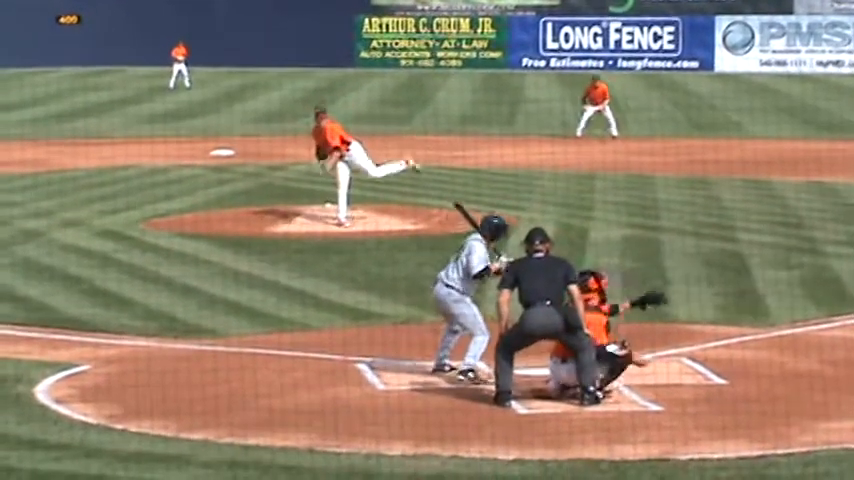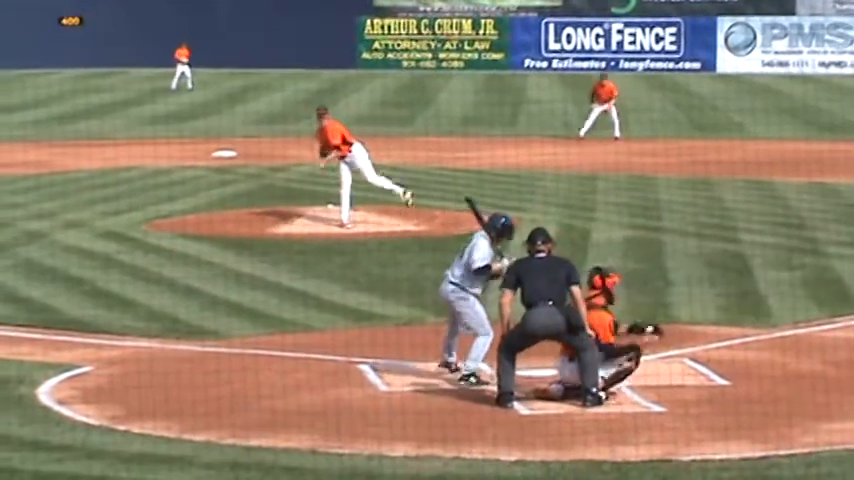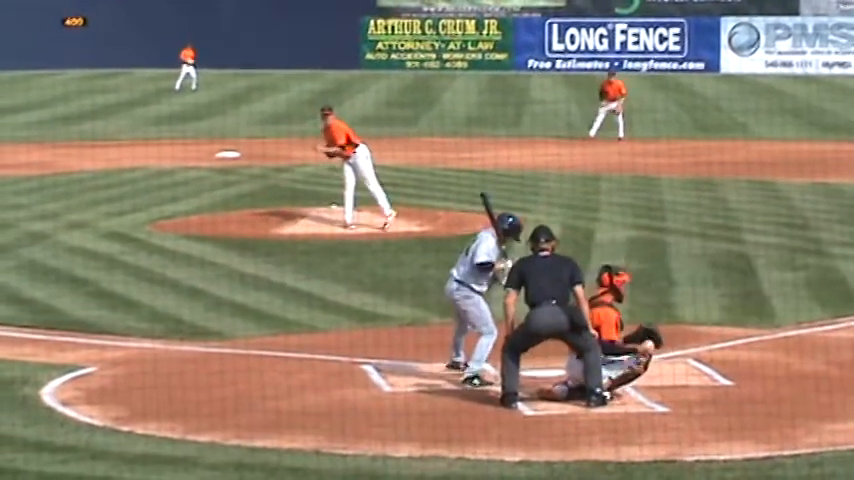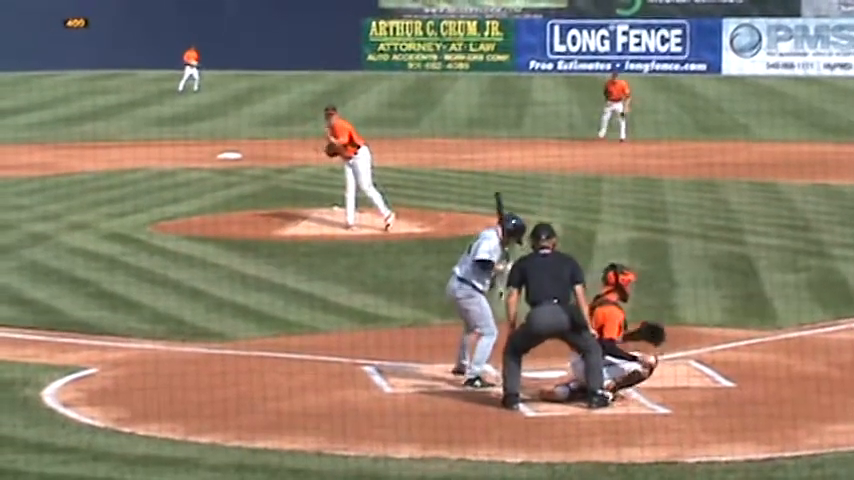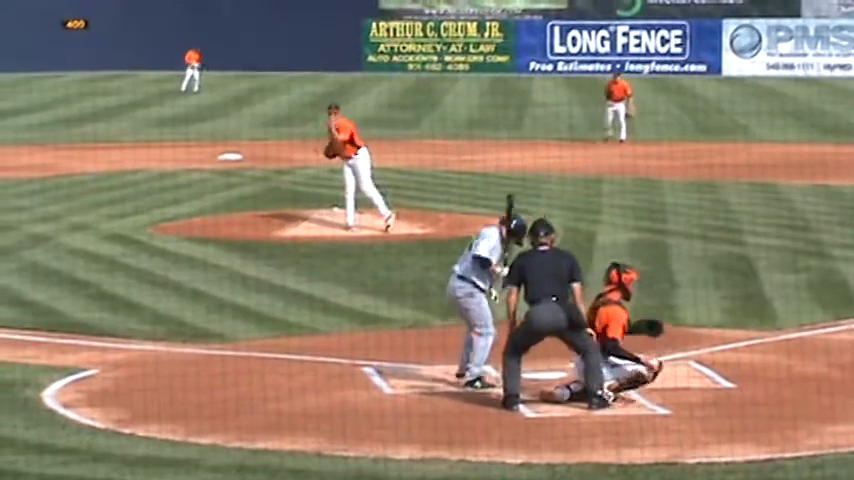
dt=0.1s
person 1, frame 1
left shoulder: (516, 266)
right shoulder: (563, 264)
left elbow: (503, 300)
right elbow: (576, 297)
left wrist: (503, 330)
right wrist: (583, 327)
left hip: (530, 319)
right hip: (557, 318)
left knee: (504, 348)
right knee: (586, 346)
left ankle: (504, 394)
right ankle: (588, 392)
person 1, frame 2
left shoulder: (518, 266)
right shoulder: (565, 265)
left elbow: (505, 300)
right elbow: (578, 298)
left wrist: (505, 331)
right wrist: (585, 328)
left hip: (532, 319)
right hip: (559, 318)
left knee: (506, 348)
right knee: (587, 347)
left ankle: (506, 395)
right ankle: (591, 393)
person 1, frame 3
left shoulder: (521, 265)
right shoulder: (568, 263)
left elbow: (509, 300)
right elbow: (581, 298)
left wrist: (510, 330)
right wrist: (588, 327)
left hip: (536, 318)
right hip: (563, 317)
left knee: (510, 349)
right knee: (592, 348)
left ankle: (510, 395)
right ankle: (595, 394)
person 1, frame 4
left shoulder: (522, 263)
right shoulder: (569, 261)
left elbow: (511, 299)
right elbow: (580, 297)
left wrist: (512, 330)
right wrist: (588, 327)
left hip: (537, 317)
right hip: (564, 316)
left knee: (512, 350)
right knee: (592, 349)
left ankle: (511, 396)
right ankle: (596, 395)
person 1, frame 5
left shoulder: (522, 260)
right shoulder: (567, 258)
left elbow: (511, 297)
right elbow: (577, 295)
left wrist: (512, 326)
right wrist: (583, 324)
left hip: (536, 315)
right hip: (563, 314)
left knee: (512, 352)
right knee: (592, 350)
left ankle: (512, 398)
right ankle: (597, 396)
person 2, frame 1
left shoulder: (475, 242)
right shoulder: (478, 246)
left elbow: (481, 271)
right elbow: (478, 274)
left wrist: (498, 267)
right wrist: (497, 265)
left hip: (443, 290)
right hip: (455, 294)
left knee: (454, 327)
right knee: (481, 333)
left ankle: (441, 363)
right ankle: (467, 369)
person 2, frame 2
left shoulder: (483, 241)
right shoulder: (482, 243)
left elbow: (488, 272)
right elbow: (479, 269)
left wrist: (499, 268)
right wrist: (500, 266)
left hip: (450, 288)
right hip: (460, 292)
left knee: (456, 324)
right knee: (485, 334)
left ankle: (448, 360)
right ankle: (468, 373)
person 2, frame 3
left shoulder: (490, 240)
right shoulder: (488, 240)
left elbow: (487, 269)
right elbow: (481, 265)
left wrist: (497, 276)
right wrist: (502, 266)
left hip: (457, 287)
right hip: (465, 290)
left knee: (463, 325)
right knee: (489, 332)
left ankle: (457, 361)
right ankle: (472, 375)
person 2, frame 4
left shoulder: (494, 239)
right shoulder: (490, 238)
right elbow: (482, 263)
right wrist: (501, 267)
left hip: (459, 286)
right hip: (468, 289)
left knee: (471, 327)
right knee: (489, 333)
left ankle: (462, 365)
right ankle: (473, 377)
person 2, frame 5
left shoulder: (492, 237)
right shoulder: (491, 235)
right elbow: (480, 259)
left wrist: (490, 286)
right wrist: (499, 270)
left hip: (460, 285)
right hip: (467, 287)
left knee: (475, 328)
right knee: (486, 332)
left ankle: (464, 369)
right ankle: (473, 377)
person 3, frame 1
right shoulder: (596, 316)
left elbow: (607, 310)
right elbow: (600, 353)
left wrist: (637, 302)
right wrist: (632, 359)
right hip: (571, 370)
right knee: (623, 351)
left ankle: (557, 386)
person 3, frame 2
right shoulder: (601, 316)
right elbow: (608, 349)
left wrist: (634, 329)
right wrist: (633, 347)
left hip: (566, 367)
right hip: (578, 368)
right knee: (634, 353)
left ankle: (558, 389)
right ankle: (597, 386)
person 3, frame 3
left shoulder: (593, 304)
right shoulder: (608, 311)
right elbow: (608, 348)
left wrist: (632, 338)
right wrist: (638, 349)
left hip: (574, 364)
right knee: (642, 359)
left ankle: (564, 388)
right ankle: (602, 386)
person 3, frame 4
left shoulder: (597, 302)
right shoulder: (613, 311)
right elbow: (607, 347)
left wrist: (632, 335)
right wrist: (639, 358)
left hip: (579, 363)
right knee: (646, 364)
left ankle: (564, 390)
right ankle: (605, 387)
person 3, frame 5
left shoulder: (598, 302)
right shoulder: (617, 310)
right elbow: (611, 348)
left wrist: (629, 328)
right wrist: (641, 359)
left hip: (583, 363)
right knee: (652, 367)
left ankle: (564, 391)
right ankle: (609, 388)
person 4, frame 1
left shoulder: (331, 128)
right shoulder: (315, 131)
left elbow: (337, 150)
right elbow: (320, 144)
left wrist: (330, 164)
right wrist: (319, 152)
left hip: (352, 152)
right hip: (341, 158)
left knee: (375, 172)
right knee: (342, 187)
left ankle: (406, 164)
right ankle: (342, 218)
person 4, frame 2
left shoulder: (332, 127)
right shoulder: (319, 130)
left elbow: (337, 149)
right elbow: (324, 144)
left wrist: (326, 160)
right wrist: (323, 152)
left hip: (354, 152)
right hip: (342, 158)
left knee: (372, 178)
right knee: (344, 187)
left ankle: (401, 192)
right ankle: (344, 219)
person 4, frame 3
left shoulder: (337, 126)
right shoulder: (326, 128)
left elbow: (340, 148)
left wrist: (325, 150)
right wrist: (326, 149)
left hip: (359, 154)
right hip: (347, 159)
left knee: (371, 184)
right knee: (348, 188)
left ankle: (388, 213)
right ankle: (348, 220)
person 4, frame 4
left shoulder: (341, 125)
right shoulder: (331, 127)
left elbow: (342, 146)
left wrist: (330, 138)
right wrist: (331, 143)
left hip: (360, 156)
right hip: (348, 160)
left knee: (366, 187)
right knee: (350, 189)
left ankle: (387, 215)
right ankle: (350, 221)
person 4, frame 5
left shoulder: (345, 124)
right shoulder: (332, 125)
left elbow: (341, 143)
left wrist: (333, 129)
left hip: (359, 156)
right hip: (347, 160)
left knee: (366, 187)
right knee: (349, 190)
left ankle: (387, 215)
right ankle: (350, 222)
